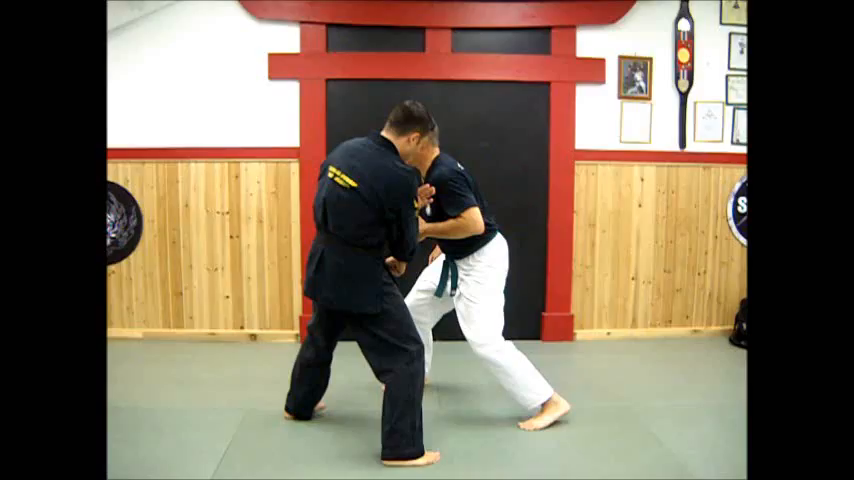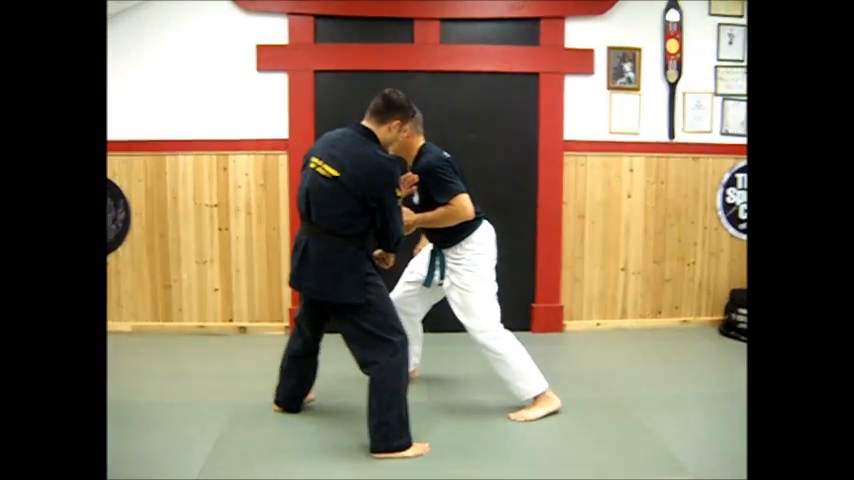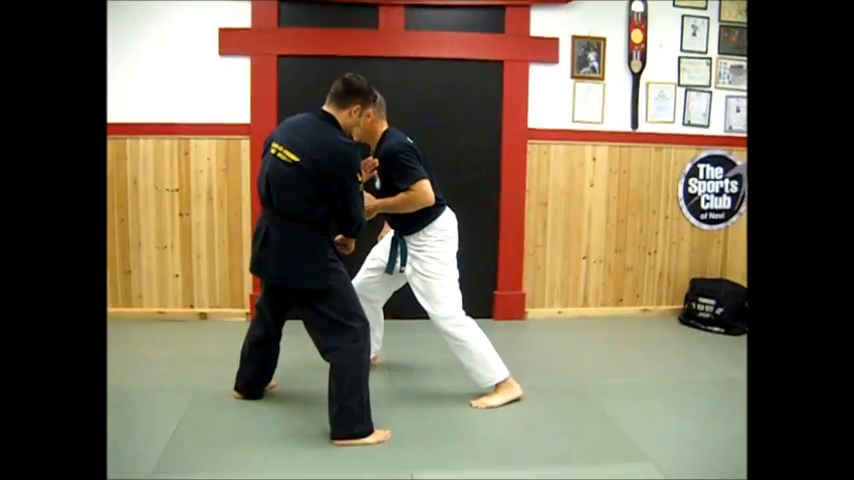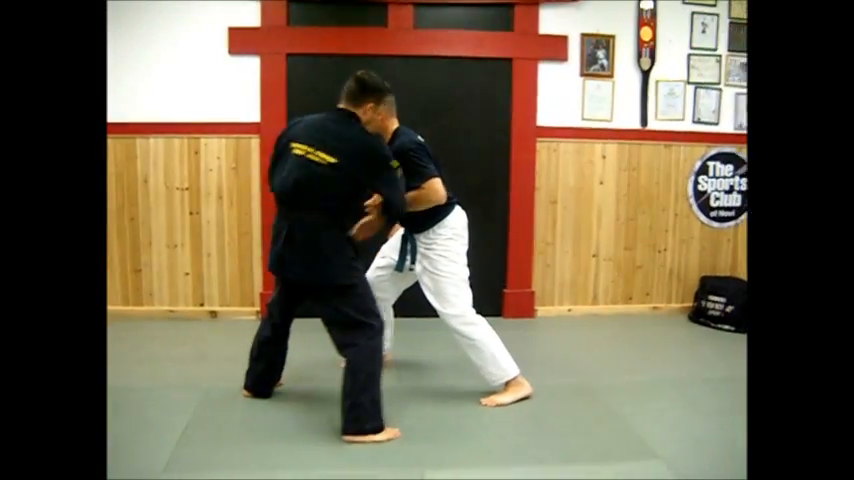
dt=0.5s
person 1, frame 1
left shoulder: (345, 149)
right shoulder: (400, 175)
right elbow: (404, 244)
right wrist: (400, 261)
left hip: (324, 261)
right hip: (360, 272)
left knee: (320, 336)
right knee: (406, 355)
left ankle: (299, 404)
right ankle: (402, 448)
person 1, frame 2
left shoulder: (326, 141)
right shoulder: (381, 165)
right elbow: (389, 233)
right wrist: (387, 252)
left hip: (309, 252)
right hip: (344, 263)
left knee: (307, 328)
right knee: (389, 345)
left ankle: (288, 397)
right ankle: (390, 440)
person 1, frame 3
left shoulder: (287, 127)
right shoulder: (341, 150)
right elbow: (350, 219)
right wrist: (348, 238)
left hip: (270, 239)
right hip: (305, 249)
left knee: (269, 315)
right knee: (350, 332)
left ankle: (249, 383)
right ankle: (351, 427)
person 1, frame 4
left shoulder: (298, 127)
right shoulder: (369, 147)
left elbow: (275, 179)
right elbow: (396, 205)
right wrist: (372, 223)
left hip: (288, 237)
right hip: (327, 246)
left knee: (279, 314)
right knee: (364, 330)
left ankle: (258, 382)
right ankle: (362, 424)
person 2, frame 1
left shoulder: (444, 175)
right shoulder: (435, 170)
left elbow: (474, 223)
left wrist: (426, 230)
right wrist: (441, 243)
left hip: (481, 260)
right hip: (455, 258)
left knee: (484, 340)
right knee: (413, 311)
left ankle: (550, 402)
right ankle: (416, 374)
person 2, frame 2
left shoulder: (431, 163)
right shoulder: (418, 162)
left elbow: (464, 210)
left wrist: (416, 221)
right wrist: (428, 234)
left hip: (468, 250)
right hip: (442, 248)
left knee: (485, 327)
right knee: (401, 303)
left ankle: (542, 396)
right ankle: (406, 366)
person 2, frame 3
left shoulder: (394, 149)
right shoulder: (383, 146)
left elbow: (425, 196)
left wrist: (377, 206)
right wrist: (391, 219)
left hip: (430, 236)
right hip: (404, 234)
left knee: (447, 314)
right knee: (363, 289)
left ankle: (504, 384)
right ankle: (367, 353)
person 2, frame 4
left shoulder: (405, 146)
right shoulder: (393, 144)
left elbow: (436, 194)
right wrist: (400, 220)
left hip: (440, 233)
right hip: (414, 232)
left knee: (456, 312)
right knee: (374, 287)
left ankle: (515, 381)
